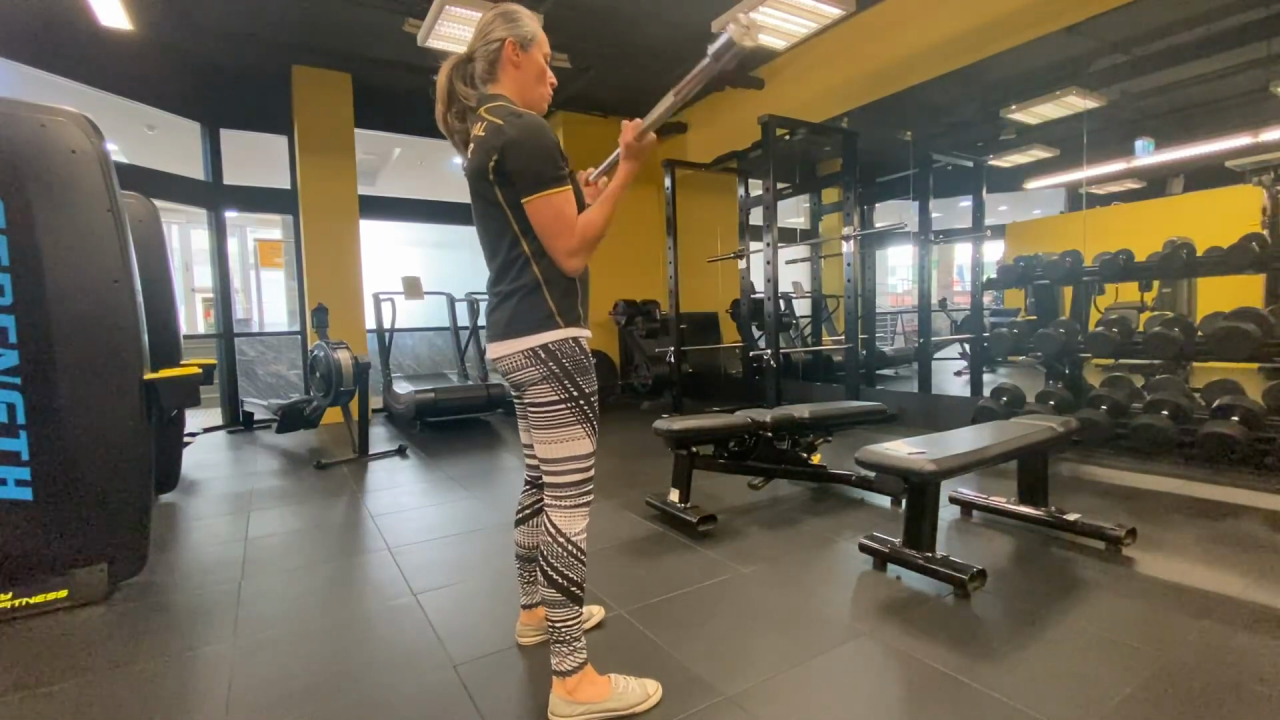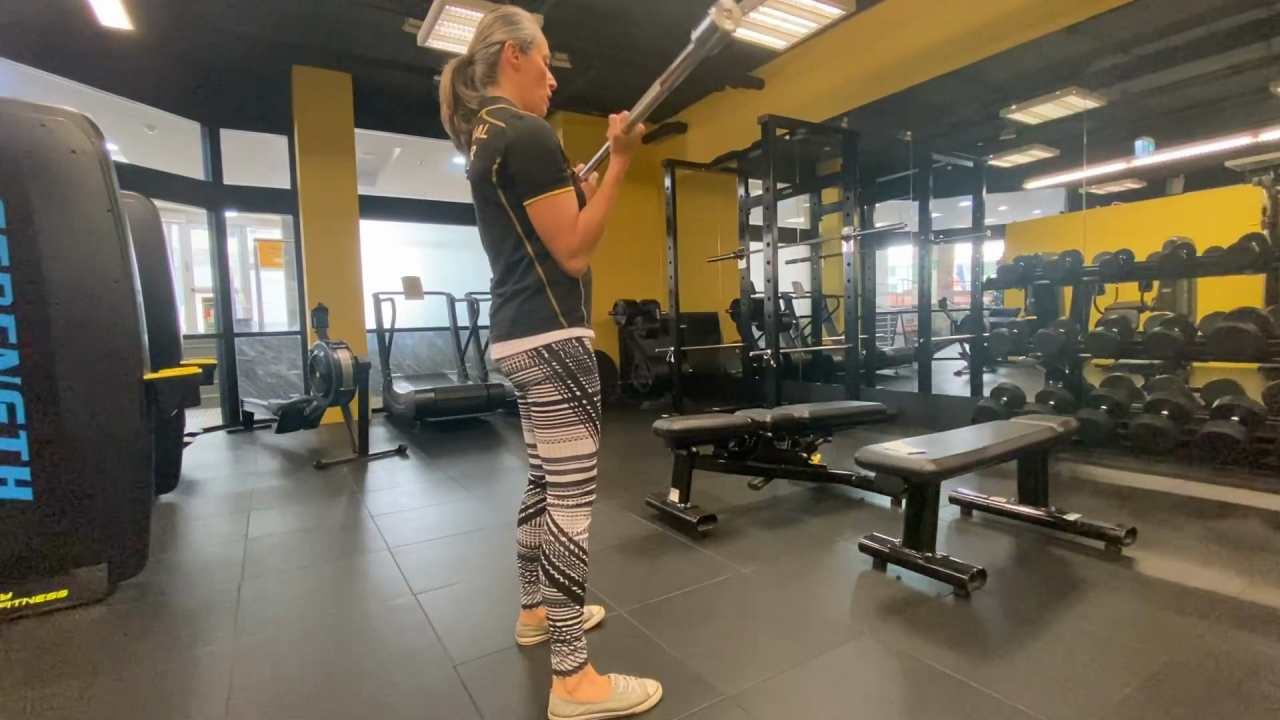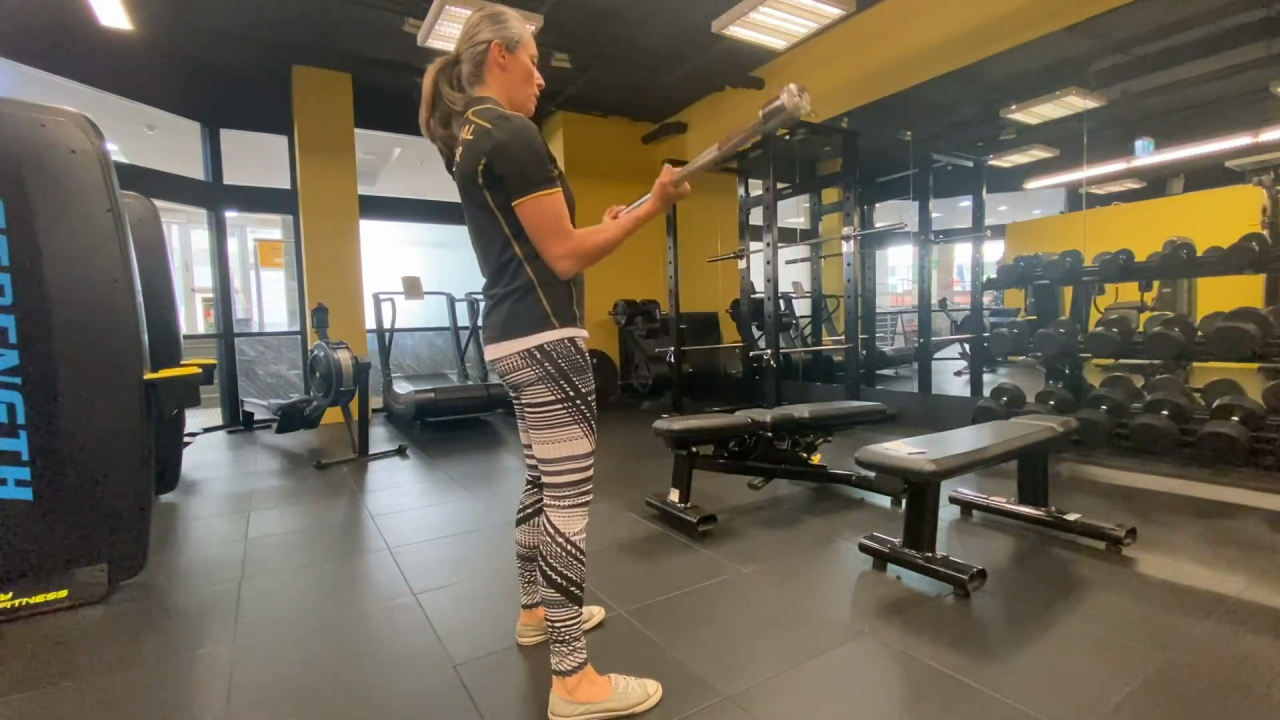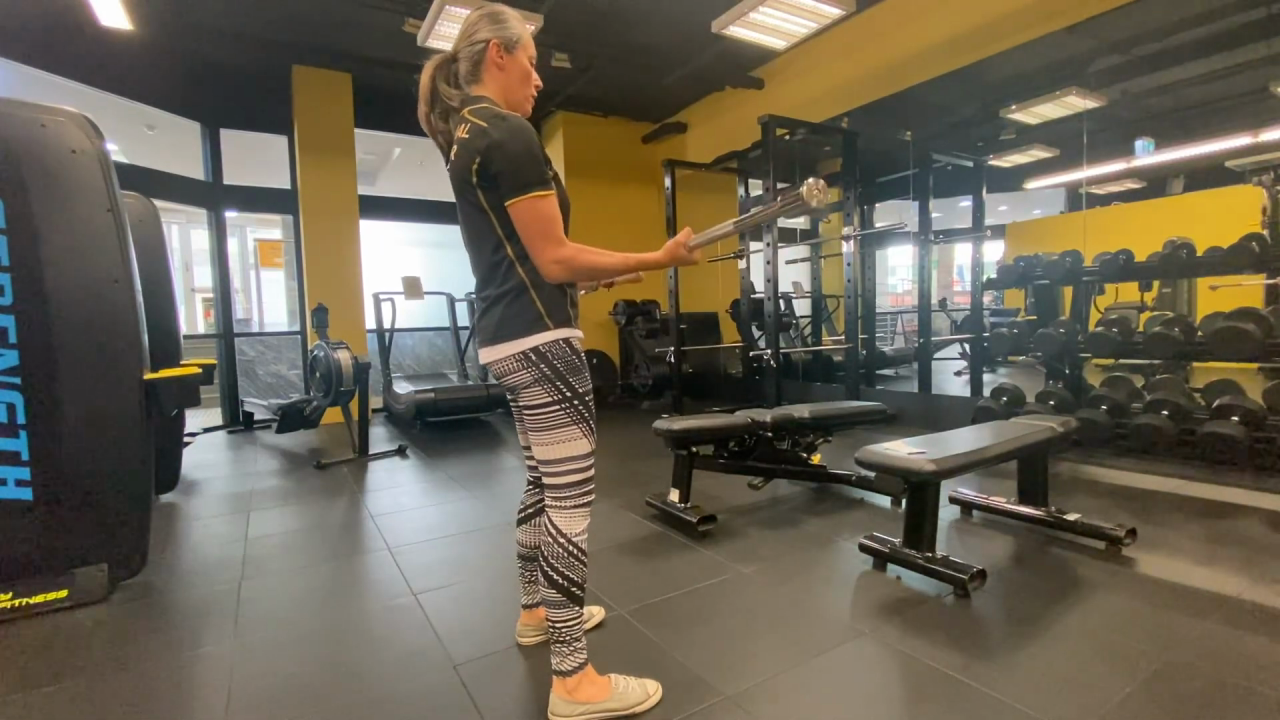
dt=0.3s
person 1, frame 1
left shoulder: (483, 133)
right shoulder: (525, 132)
right elbow: (570, 253)
left wrist: (581, 198)
right wrist: (626, 174)
left hip: (514, 332)
right hip: (546, 336)
left knee: (541, 480)
right knee: (569, 496)
left ankle: (535, 609)
person 1, frame 2
left shoulder: (485, 136)
right shoulder: (527, 134)
right elbow: (574, 254)
left wrist: (579, 195)
right wrist: (620, 164)
left hip: (518, 333)
right hip: (550, 336)
left knee: (544, 479)
right knee: (572, 496)
left ankle: (535, 608)
person 1, frame 3
left shoulder: (469, 138)
right shoulder: (513, 134)
right elbow: (564, 256)
left wrist: (600, 227)
right wrist: (652, 206)
left hip: (512, 334)
right hip: (543, 337)
left knee: (541, 480)
right knee: (568, 495)
left ankle: (536, 610)
person 1, frame 4
left shoulder: (466, 136)
right shoulder: (509, 135)
right elbow: (554, 261)
left wrist: (605, 267)
right wrist: (655, 259)
left hip: (505, 336)
right hip: (538, 338)
left knee: (543, 483)
right knee: (570, 497)
left ankle: (535, 611)
